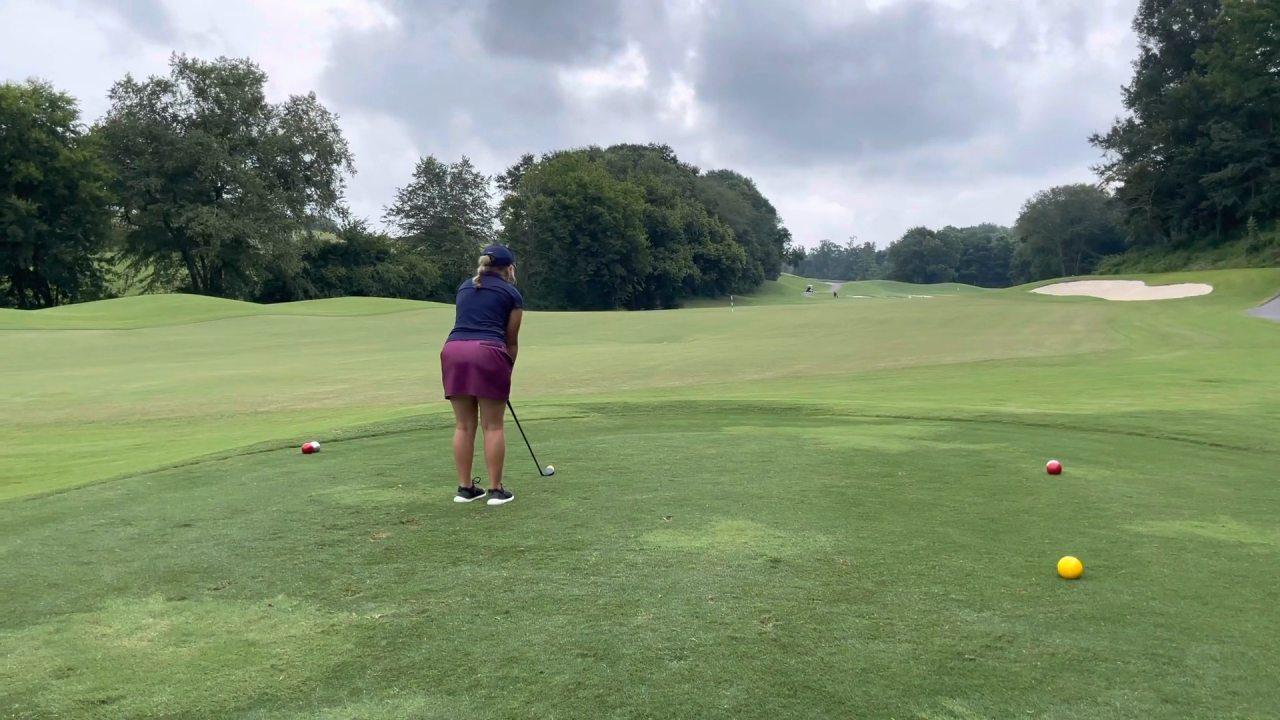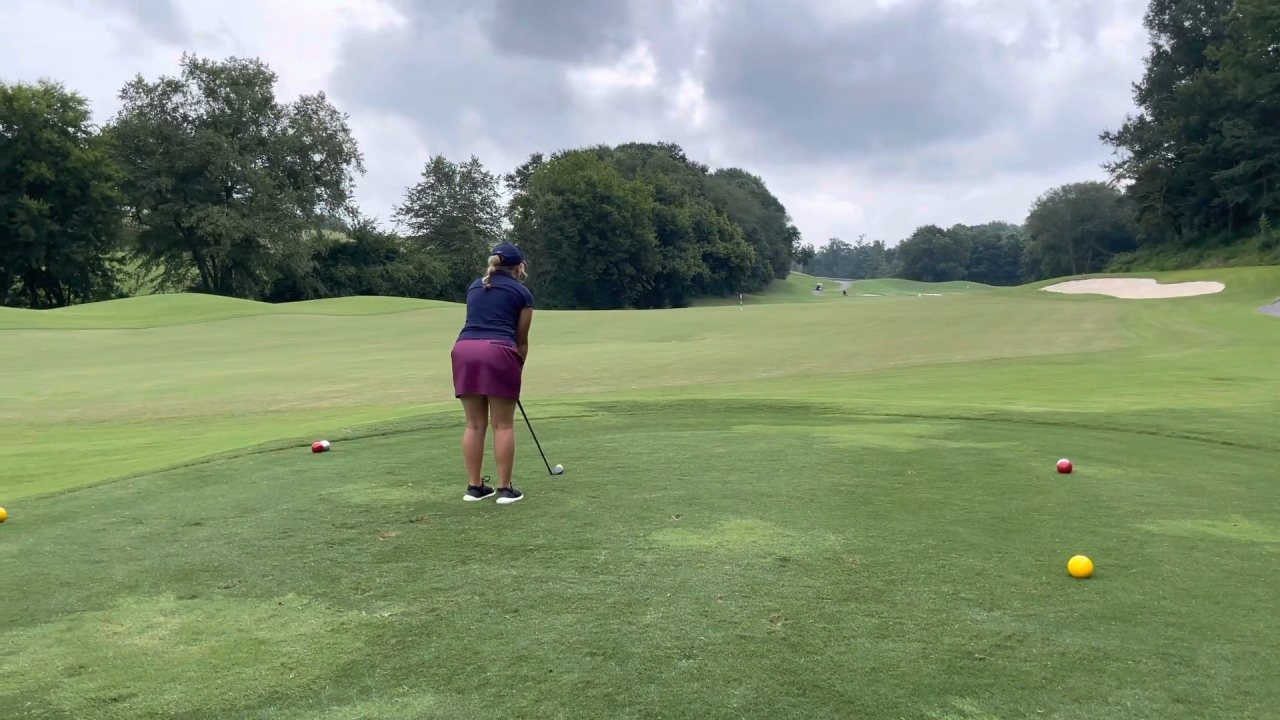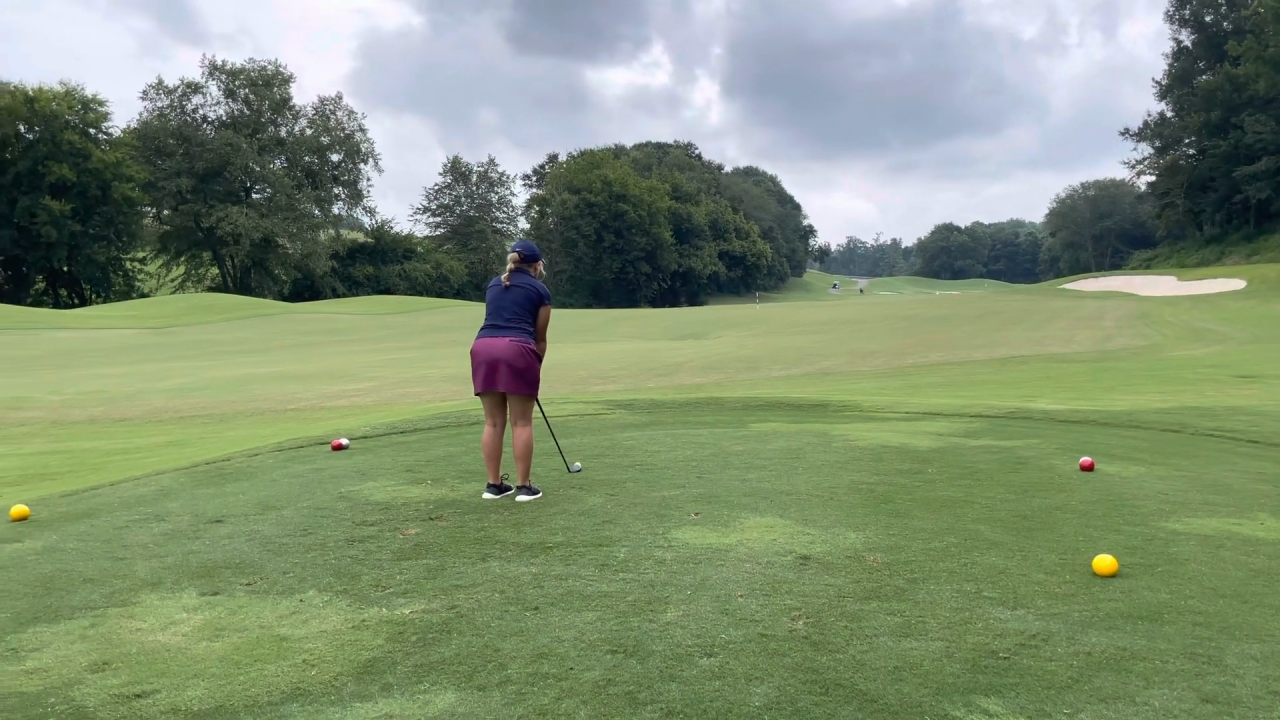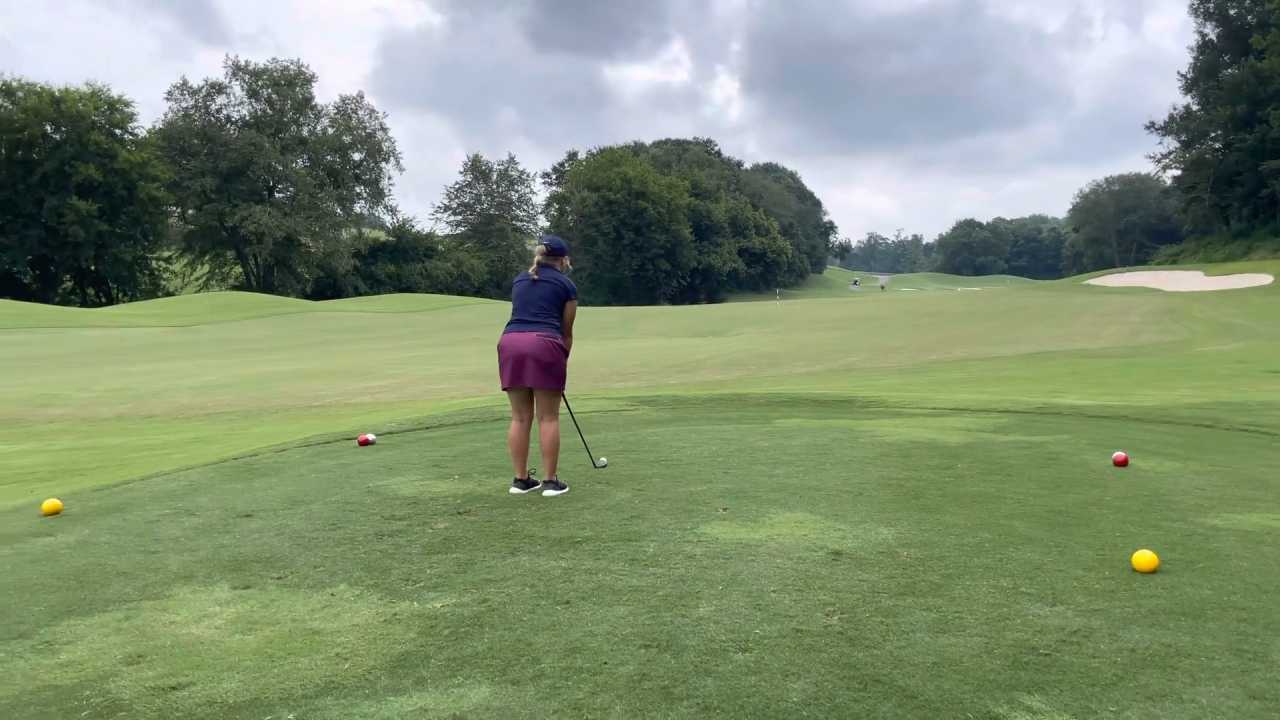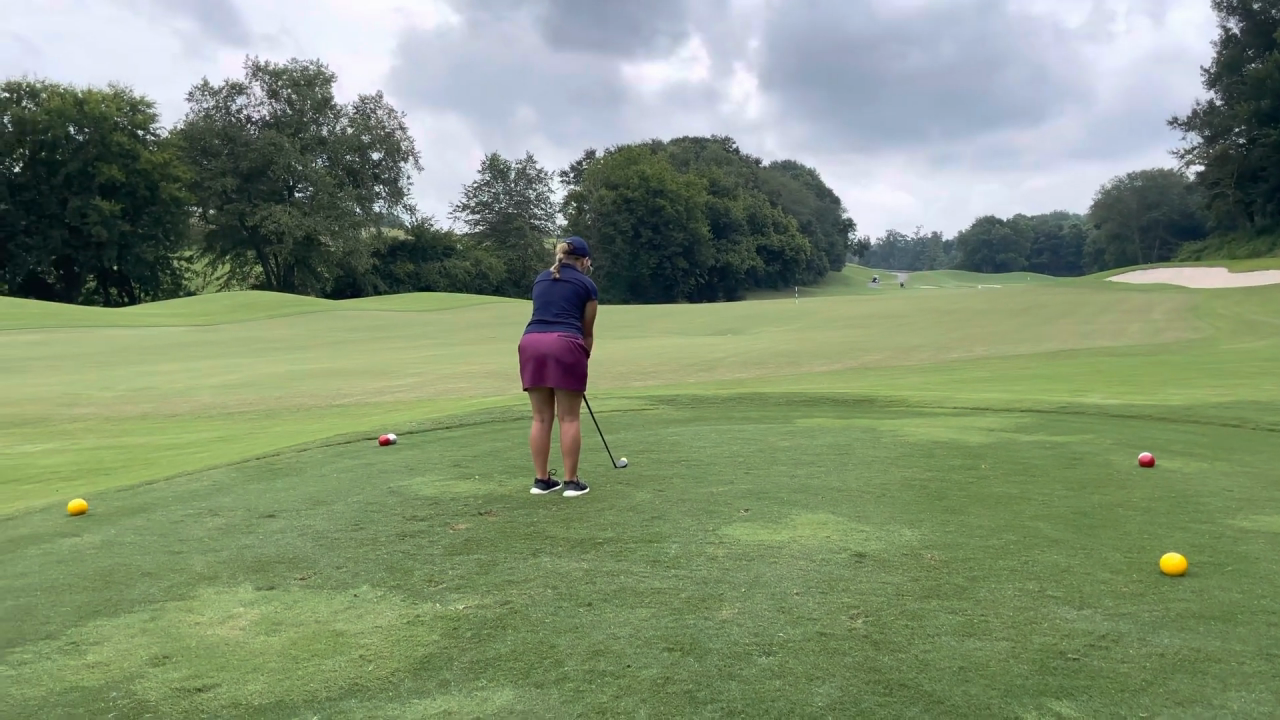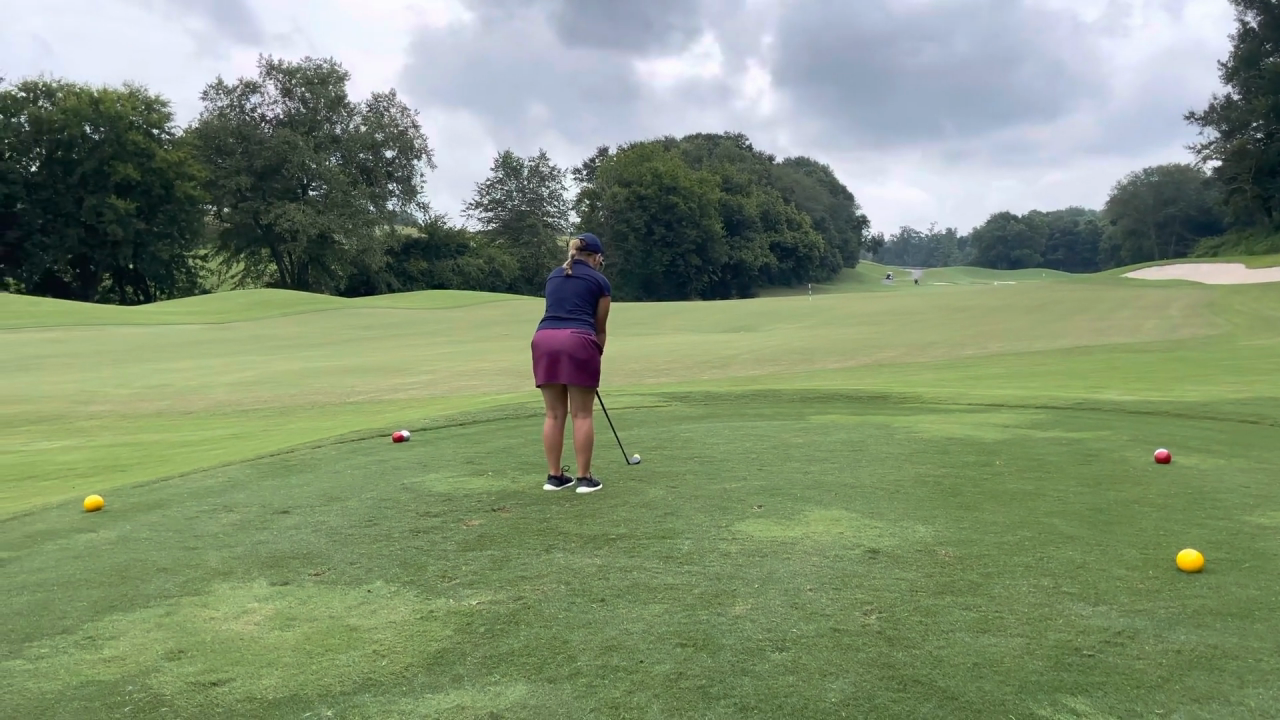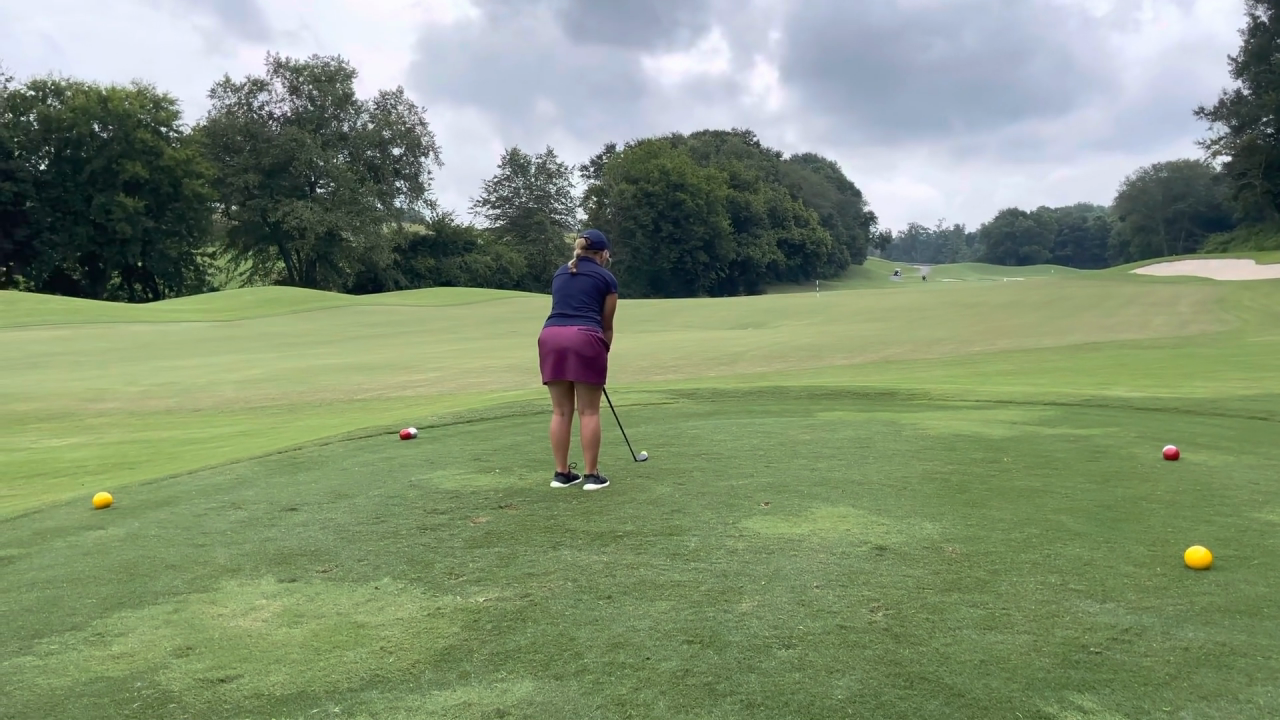
dt=0.4s
person 1, frame 1
left shoulder: (465, 287)
right shoulder: (511, 293)
right elbow: (511, 340)
left wrist: (504, 367)
right wrist: (508, 369)
left hip: (454, 350)
right hip: (488, 353)
left knee: (464, 425)
right knee: (493, 426)
left ankle: (465, 487)
right ankle: (496, 490)
person 1, frame 2
left shoulder: (475, 286)
right shoulder: (521, 292)
right elbow: (521, 339)
left wrist: (513, 365)
right wrist: (518, 368)
left hip: (464, 350)
right hip: (498, 352)
left knee: (474, 424)
right knee: (502, 425)
left ankle: (474, 486)
right ankle: (505, 488)
person 1, frame 3
left shoulder: (494, 284)
right shoulder: (540, 290)
right elbow: (539, 337)
left wrist: (532, 362)
right wrist: (537, 365)
left hip: (483, 347)
right hip: (517, 350)
left knee: (493, 422)
right knee: (521, 423)
left ankle: (493, 484)
right ankle: (524, 486)
person 1, frame 4
left shoulder: (520, 279)
right shoulder: (566, 284)
right elbow: (566, 332)
left wrist: (559, 356)
right wrist: (563, 358)
left hip: (510, 342)
right hip: (544, 345)
left knee: (520, 417)
right knee: (548, 418)
left ankle: (520, 479)
right ankle: (551, 481)
person 1, frame 5
left shoulder: (541, 279)
right shoulder: (587, 284)
right elbow: (587, 331)
right wrist: (584, 357)
left hip: (531, 342)
right hip: (565, 345)
left knee: (541, 417)
right knee: (569, 418)
left ankle: (541, 479)
right ankle: (571, 481)
person 1, frame 6
left shoulder: (554, 275)
right shoulder: (599, 281)
right elbow: (600, 327)
right wrist: (597, 354)
left hip: (544, 339)
right hip: (578, 341)
left knee: (554, 414)
right knee: (582, 415)
left ankle: (554, 476)
right ankle: (584, 478)
person 1, frame 7
left shoulder: (560, 272)
right shoulder: (606, 278)
right elbow: (606, 324)
right wrist: (604, 351)
left hip: (551, 336)
right hip: (585, 338)
left knee: (561, 410)
right knee: (589, 412)
left ankle: (561, 473)
right ankle: (591, 475)
